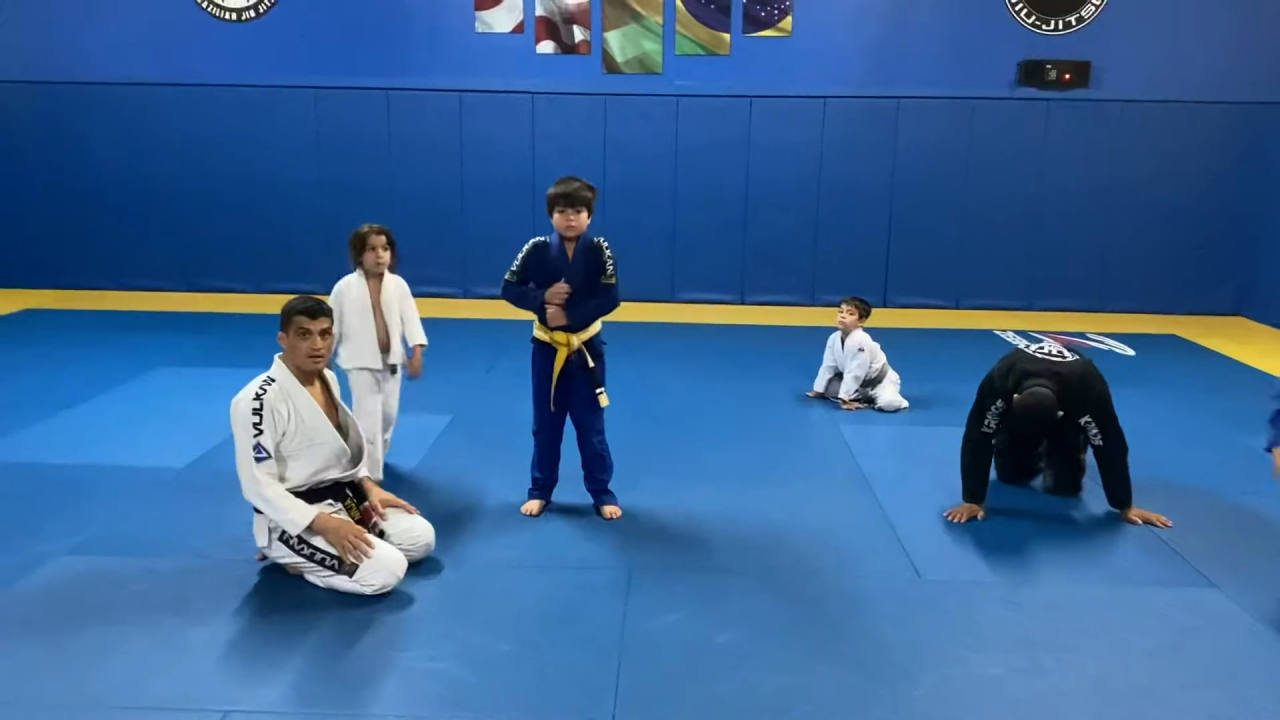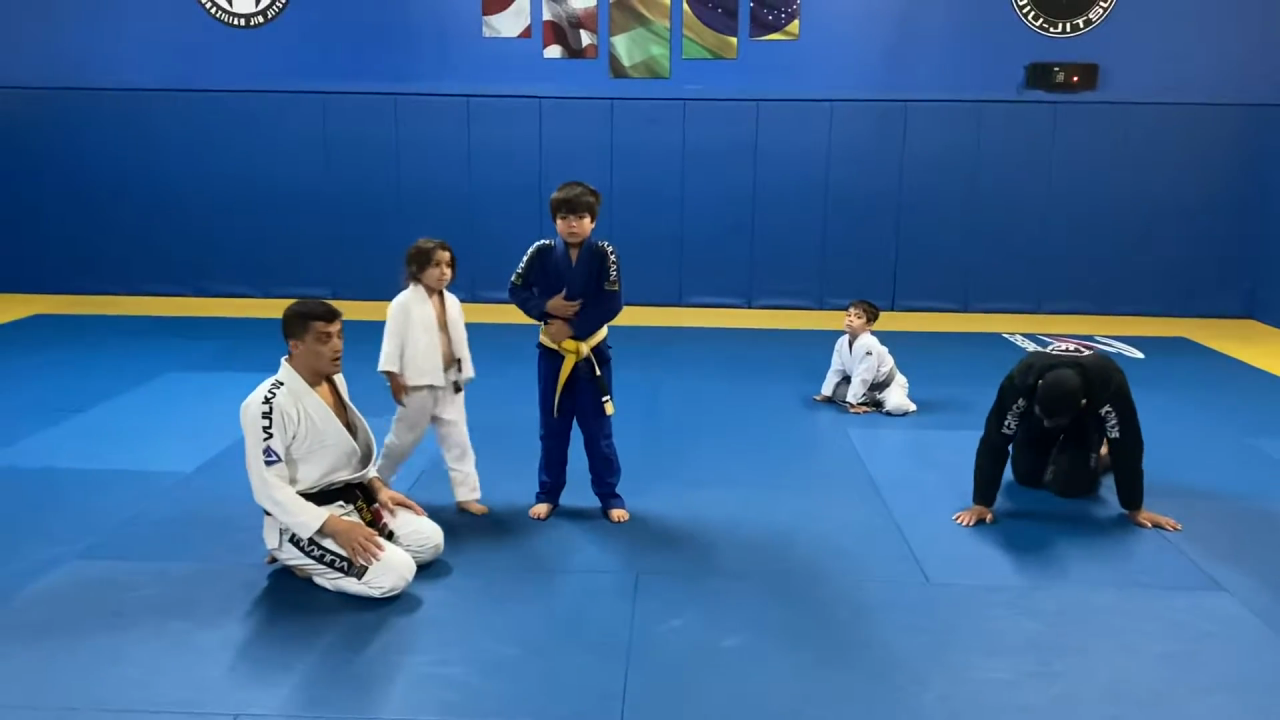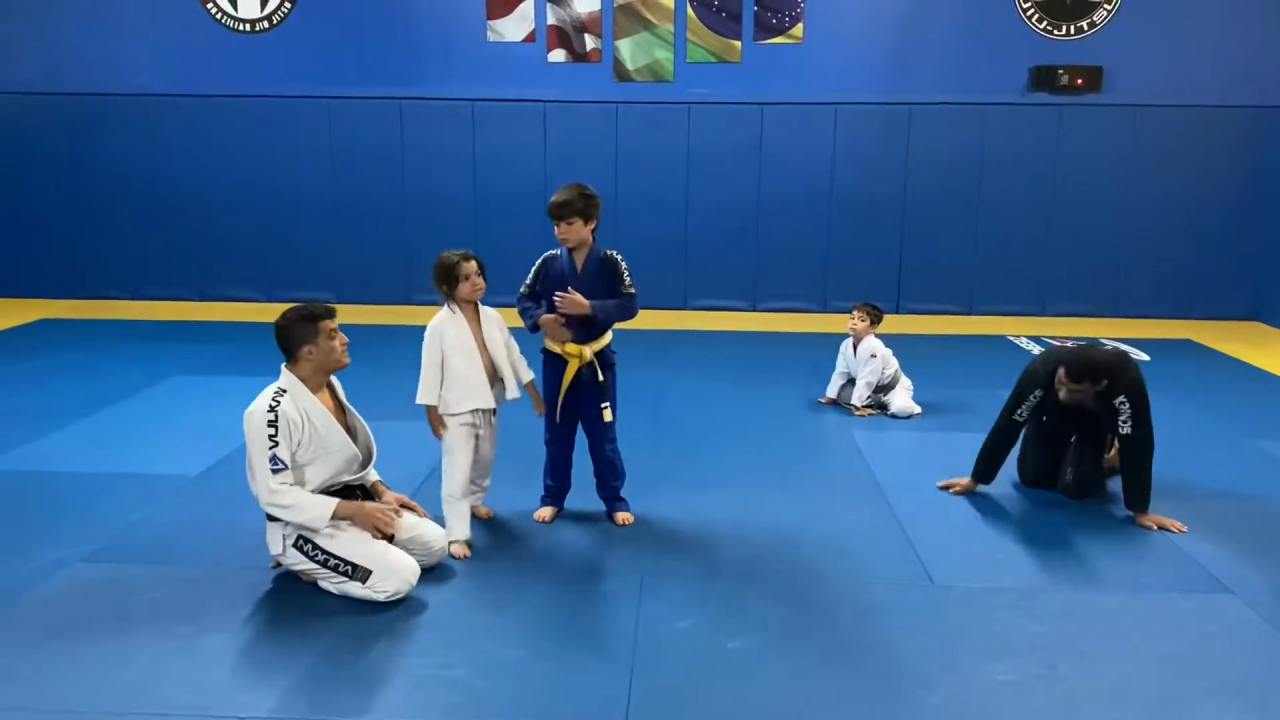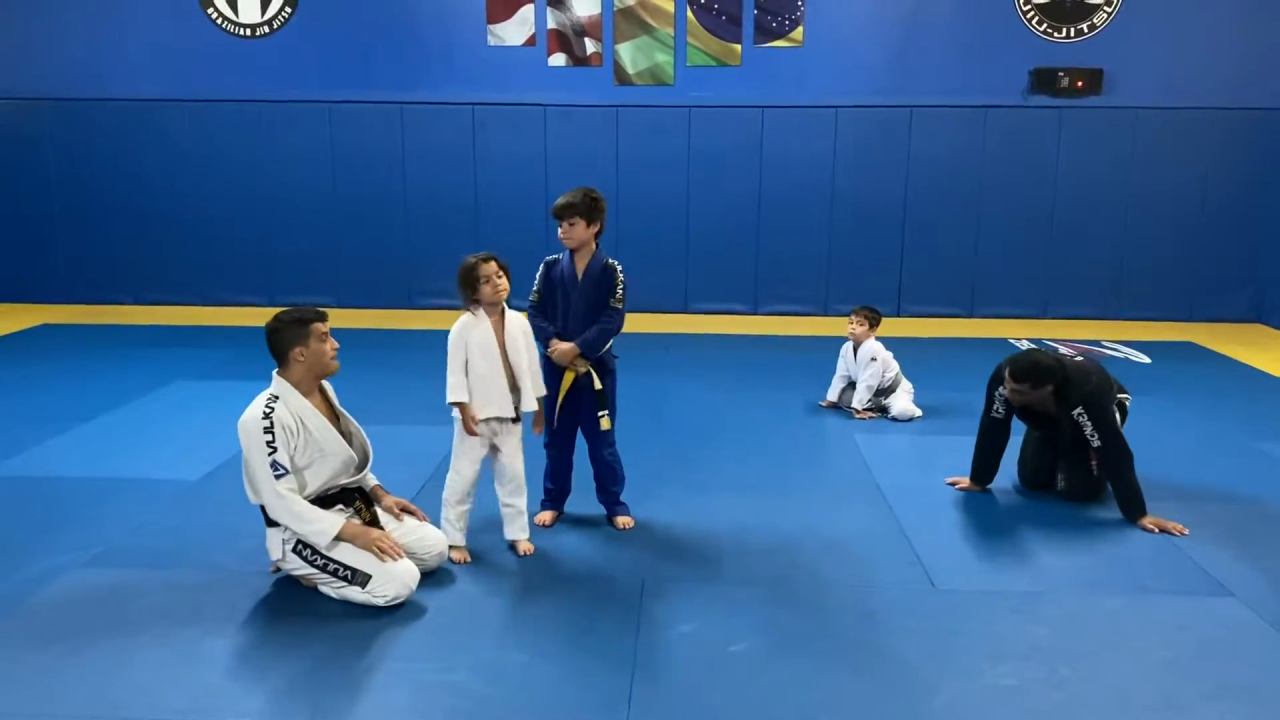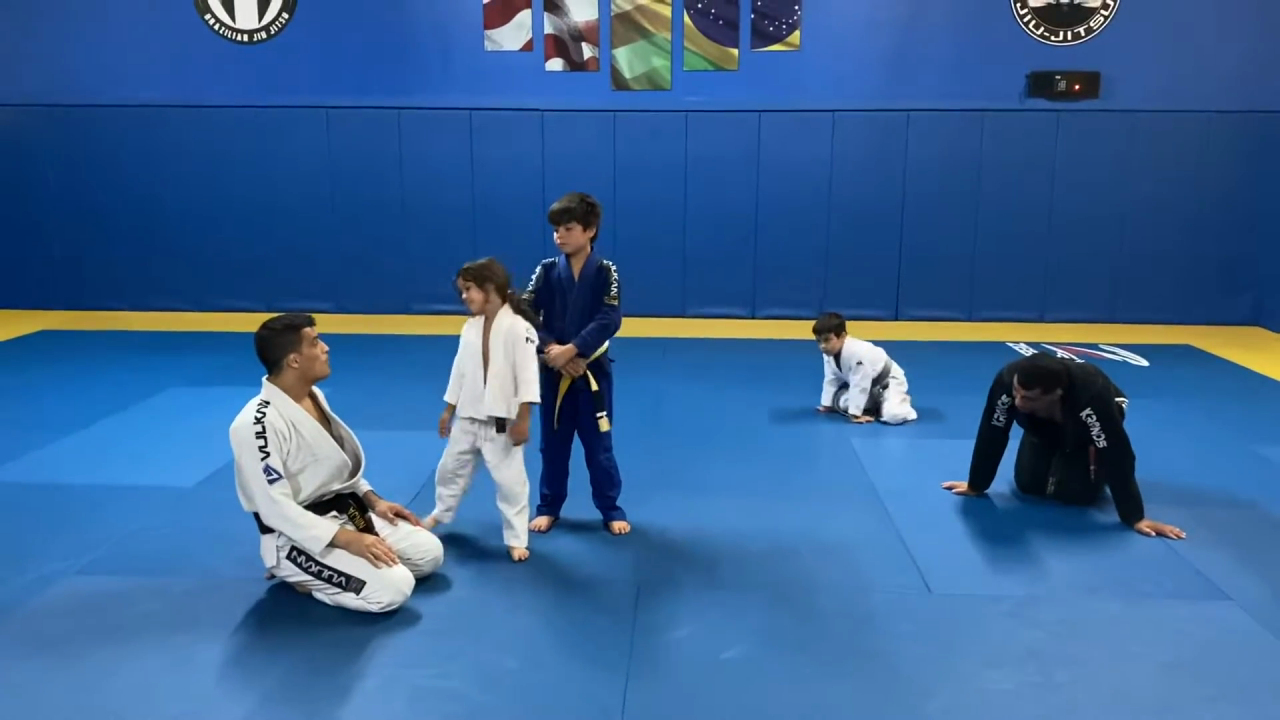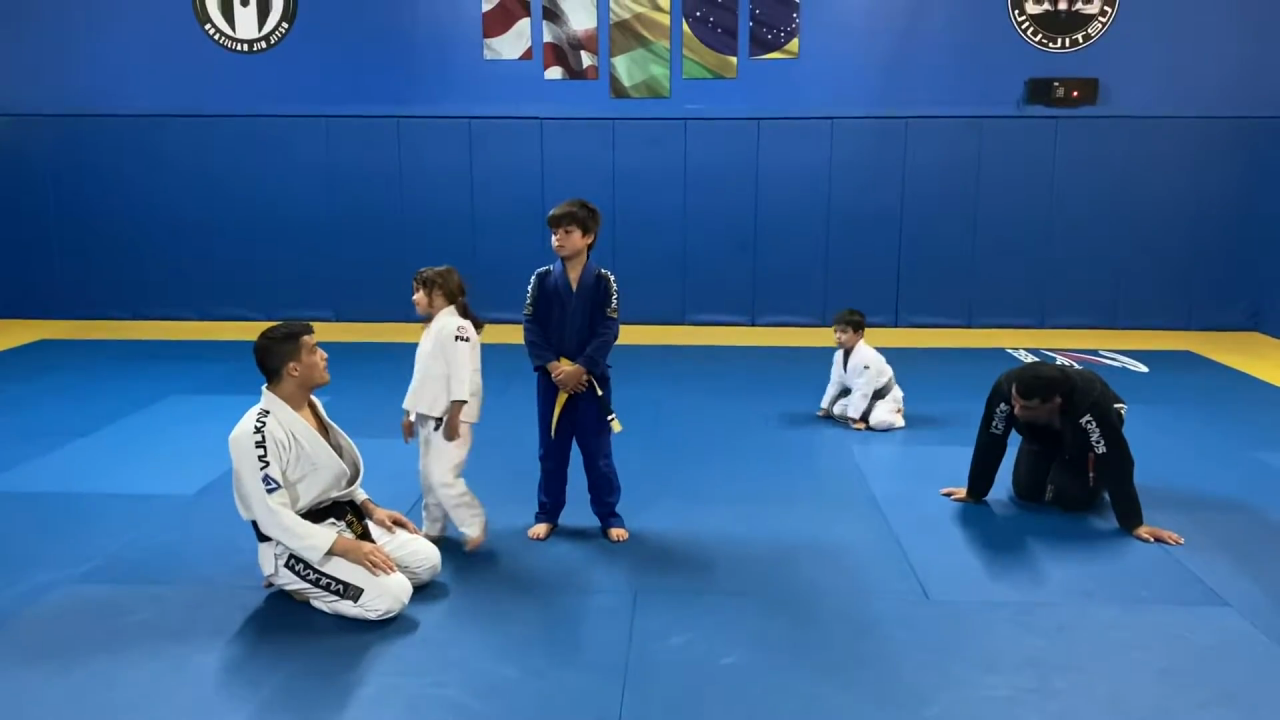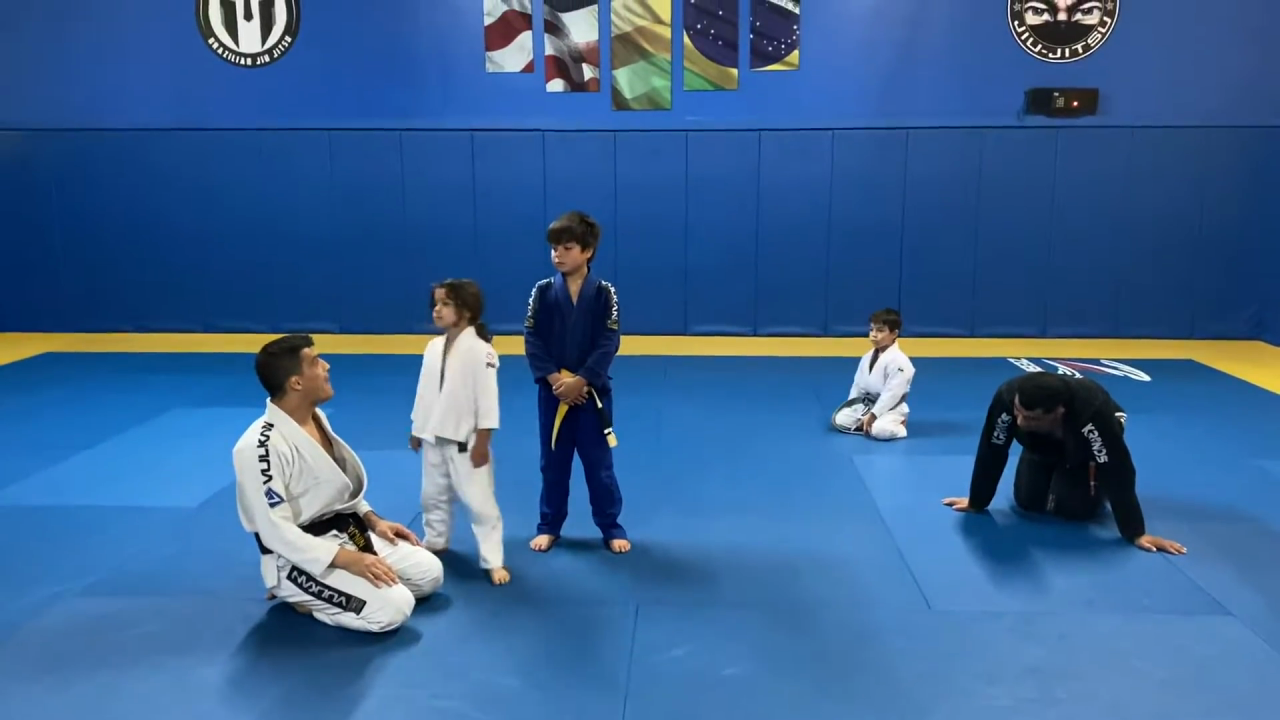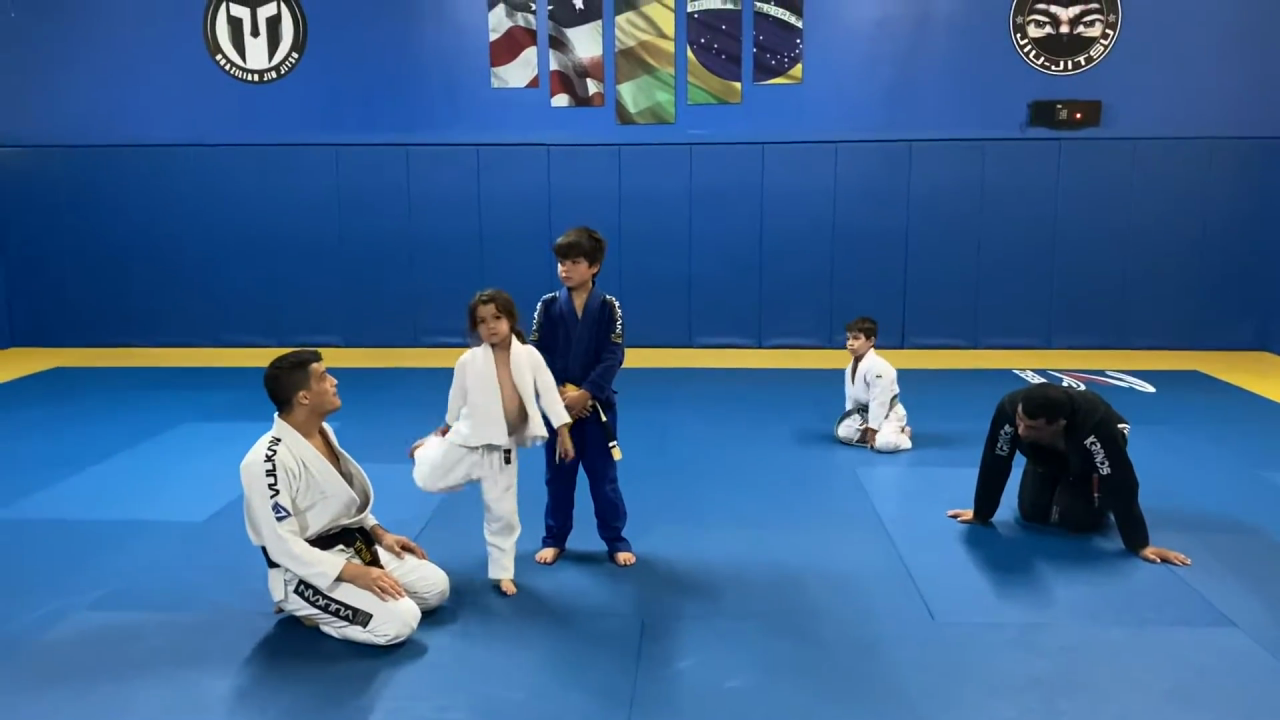
dt=0.5s
person 1, frame 1
left shoulder: (599, 250)
right shoulder: (537, 250)
left elbow: (610, 299)
right elbow: (509, 289)
left wrist: (570, 316)
right wrist: (542, 296)
left hip: (586, 348)
right hip: (547, 348)
left knee: (591, 425)
right knee: (545, 424)
left ankle: (602, 492)
right ankle: (540, 490)
person 1, frame 2
left shoulder: (604, 255)
right shoulder: (541, 253)
left elbow: (611, 305)
right elbow: (516, 289)
left wrist: (573, 328)
right wrist: (545, 307)
left hip: (592, 353)
right hip: (553, 354)
left knee: (598, 429)
right knee: (552, 428)
left ankle: (609, 495)
right ankle: (547, 494)
person 1, frame 3
left shoulder: (611, 262)
right shoulder: (548, 262)
left elbow: (629, 306)
right elbow: (525, 300)
left wrist: (589, 308)
right wrist: (540, 320)
left hip: (597, 360)
right hip: (558, 360)
left knee: (602, 435)
right knee: (557, 434)
left ankle: (614, 499)
right ankle: (552, 498)
person 1, frame 4
left shoulder: (610, 270)
right shoulder: (550, 267)
left elbow: (611, 322)
right elbow: (535, 313)
left wrist: (576, 349)
right wrist: (555, 344)
left hip: (595, 366)
right hip: (555, 366)
left knee: (601, 440)
right knee: (556, 439)
left ankle: (614, 503)
right ankle: (552, 501)
person 1, frame 5
left shoulder: (606, 272)
right shoulder: (546, 270)
left elbow: (608, 320)
left wrist: (571, 350)
right wrist: (550, 349)
left hip: (592, 370)
right hip: (552, 371)
left knee: (598, 444)
right knee: (553, 443)
left ankle: (611, 508)
right ankle: (548, 506)
person 1, frame 6
left shoulder: (603, 281)
right shoulder: (541, 279)
left elbow: (607, 333)
right elbow: (532, 329)
left wrist: (580, 369)
right wrist: (553, 367)
left hip: (591, 379)
right hip: (551, 378)
left knee: (597, 452)
right knee: (551, 451)
left ankle: (609, 515)
right ankle: (547, 514)
person 1, frame 7
left shoulder: (603, 293)
right shoulder: (542, 292)
left elbow: (607, 345)
right elbow: (533, 341)
left wrist: (580, 381)
right wrist: (555, 379)
left hip: (593, 391)
right hip: (553, 391)
left knee: (599, 463)
right knee: (553, 462)
left ankle: (611, 527)
right ankle: (549, 526)
person 1, frame 8
left shoulder: (608, 307)
right shoulder: (547, 306)
left elbow: (612, 358)
right elbow: (537, 355)
left wrist: (584, 395)
right wrist: (559, 393)
left hip: (597, 404)
left knee: (603, 475)
right knee: (558, 476)
left ankle: (616, 540)
right ankle: (554, 539)
person 2, frame 1
left shoulder: (327, 379)
right shoulder: (259, 400)
right elbow: (259, 486)
left wrist: (369, 487)
right wrist: (326, 525)
right hip: (293, 520)
left knee: (421, 538)
right knee: (387, 571)
left ankle: (310, 554)
right ankle: (289, 555)
person 2, frame 2
left shoulder: (334, 380)
right shoulder: (269, 404)
right elbow: (270, 489)
left wrist: (378, 487)
right wrist: (336, 527)
right hip: (303, 521)
left knee: (430, 541)
right knee: (394, 574)
left ankle: (314, 556)
right ankle: (298, 557)
person 2, frame 3
left shoulder: (330, 384)
right shoulder: (272, 411)
right elbow: (275, 496)
left wrist: (380, 490)
right wrist: (351, 511)
right hip: (305, 526)
left knee: (434, 543)
right knee: (400, 577)
left ankle: (318, 562)
right ankle: (302, 563)
person 2, frame 4
left shoulder: (322, 389)
right shoulder: (266, 418)
right elbow: (282, 503)
left wrist: (380, 494)
right wrist: (354, 534)
right hip: (303, 531)
left knee: (434, 548)
right knee: (399, 582)
left ankle: (331, 564)
right ankle: (302, 568)
person 2, frame 5
left shoulder: (313, 395)
right shoulder: (257, 425)
right elbow: (276, 508)
left wrist: (373, 500)
right wrist: (347, 540)
right hip: (298, 537)
left knee: (429, 553)
right knee: (393, 589)
left ankle: (316, 572)
right ankle: (299, 574)
person 2, frame 6
left shoulder: (310, 404)
right shoulder: (257, 432)
right elbow: (273, 518)
left wrist: (370, 508)
right wrist: (346, 548)
right hip: (295, 545)
left knee: (427, 561)
right knee: (391, 595)
left ankle: (320, 579)
right ankle: (295, 582)
person 2, frame 7
left shoulder: (315, 417)
right shoulder: (261, 447)
right elbow: (276, 531)
left wrist: (373, 520)
right wrist: (348, 560)
right hip: (298, 557)
left knee: (429, 573)
right knee: (393, 608)
left ankle: (329, 590)
right ankle: (298, 595)
person 2, frame 8
left shoulder: (322, 431)
right shoulder: (268, 461)
right elbow: (283, 546)
left wrist: (380, 534)
right wrist: (354, 574)
right hip: (306, 572)
left knee: (435, 587)
right knee: (399, 621)
left ankle: (330, 605)
right ankle: (304, 608)
person 3, frame 1
left shoulder: (398, 285)
right shoulder: (346, 286)
left elbow: (411, 320)
right elbow: (332, 323)
left wrist: (417, 353)
left hip: (390, 362)
right hip: (360, 363)
left knee: (387, 415)
right knee: (369, 421)
left ankle: (373, 459)
right ankle: (371, 473)
person 3, frame 2
left shoulder: (452, 302)
right shoulder: (404, 303)
right elbow: (393, 342)
left wrist: (463, 375)
right wrist: (394, 379)
left hip: (451, 385)
right hip: (418, 386)
left knee: (458, 442)
right knee: (403, 439)
left ankle: (466, 495)
right ankle: (378, 478)
person 3, frame 3
left shoulder: (492, 317)
right shoulder: (440, 324)
left elbow: (512, 354)
right elbow: (431, 369)
left wrist: (533, 391)
right wrist: (432, 412)
left hip: (488, 405)
right hip: (456, 410)
left knee: (484, 460)
right knee: (457, 471)
left ankle: (474, 501)
right ankle: (457, 535)
person 3, frame 4
left shoulder: (519, 322)
right shoulder: (465, 326)
left elbow: (531, 366)
right elbow: (456, 372)
left wrist: (538, 406)
right wrist: (463, 411)
left hip: (510, 415)
right hip: (476, 415)
left knee: (512, 475)
right knee: (462, 478)
left ankle: (518, 533)
right ankle: (456, 540)
person 3, frame 5
left shoulder: (518, 327)
right shoulder: (471, 327)
left elbow: (527, 374)
right elbow: (460, 370)
left wrist: (522, 419)
right wrist: (449, 410)
left hip: (501, 419)
right hip: (468, 417)
left knee: (510, 480)
right knee: (450, 469)
left ankle: (516, 539)
right ankle: (440, 514)
person 3, frame 6
left shoulder: (457, 326)
right shoulder: (432, 328)
left elbow: (462, 376)
left wrist: (454, 418)
right wrist: (411, 415)
left hip: (450, 417)
right hip: (429, 416)
left knee: (442, 477)
right knee: (428, 477)
left ankle: (474, 524)
right ankle: (433, 530)
person 3, frame 7
left shoulder: (481, 350)
right shoulder: (434, 346)
left elbow: (488, 399)
right elbow: (425, 391)
left wrist: (481, 443)
right wrist: (416, 429)
left hip: (465, 440)
right hip: (436, 437)
left knee: (479, 501)
right knee: (433, 495)
left ankle: (494, 562)
right ankle: (435, 542)
person 3, frame 8
left shoulder: (529, 355)
right shoulder: (469, 359)
left elbow: (549, 393)
right elbow: (458, 397)
left wrist: (563, 433)
right wrist: (445, 429)
left hip: (505, 448)
right hip: (468, 440)
left knee: (502, 513)
right knee: (429, 479)
left ankle: (502, 573)
right ankle: (426, 450)
person 4, frame 1
left shoulder: (1090, 393)
right shoulder: (999, 382)
left elbow: (1111, 449)
right elbow: (977, 439)
left wrist: (1125, 507)
right wrist: (972, 501)
left knee: (1064, 486)
right knee: (1010, 475)
person 4, frame 2
left shoulder: (1111, 386)
right shoulder: (1022, 380)
left elbow: (1127, 446)
right elbow: (995, 440)
left wrist: (1135, 509)
right wrist: (981, 504)
left hip: (1086, 422)
left knee: (1067, 484)
right knee: (1026, 477)
left ankle: (1102, 453)
person 4, frame 3
left shoulder: (1126, 380)
right shoulder: (1042, 370)
left elbow: (1137, 445)
right elbow: (1007, 425)
left wrist: (1140, 511)
right wrist: (976, 480)
left hip: (1099, 422)
right hip: (1054, 417)
left knee: (1076, 487)
right knee: (1032, 478)
left ankle: (1110, 457)
right ankle: (1067, 450)
person 4, frame 4
left shoulder: (1087, 392)
right shoulder: (1005, 376)
left elbow: (1114, 453)
right elbow: (993, 431)
left wrist: (1138, 515)
right wrist: (978, 480)
left hip: (1101, 411)
right hip: (1048, 421)
left knee: (1078, 489)
right knee: (1032, 480)
left ankle: (1091, 465)
right ankle: (1062, 454)
person 4, frame 5
left shoulder: (1092, 395)
right shoulder: (1008, 380)
left elbow: (1117, 455)
right elbow: (991, 436)
left wrist: (1135, 518)
right wrist: (976, 485)
left hip: (1086, 433)
right hip: (1044, 428)
left knee: (1075, 492)
right knee: (1028, 485)
left ankle: (1094, 471)
right ankle: (1058, 459)
person 4, frame 6
left shoulder: (1092, 402)
right shoulder: (1006, 388)
left elbow: (1116, 463)
right elbow: (990, 443)
left wrist: (1134, 524)
right wrist: (974, 492)
left hip: (1086, 439)
right hip: (1042, 436)
left knee: (1073, 498)
right knee: (1026, 491)
left ankle: (1096, 478)
right ankle: (1056, 465)
person 4, frame 7
left shoulder: (1094, 411)
right shoulder: (1007, 397)
left elbow: (1117, 472)
right elbow: (991, 453)
left wrist: (1135, 533)
right wrist: (976, 502)
left hip: (1085, 451)
right hip: (1043, 446)
left knee: (1075, 507)
right knee: (1028, 501)
left ankle: (1096, 488)
right ankle: (1056, 476)
person 4, frame 8
left shoulder: (1096, 424)
right shoulder: (1009, 408)
left elbow: (1121, 484)
right elbow: (994, 465)
left wrist: (1140, 545)
right wrist: (981, 514)
left hip: (1089, 461)
right hip: (1046, 457)
left knee: (1079, 519)
right knee: (1031, 513)
left ankle: (1099, 500)
right ankle: (1058, 485)
